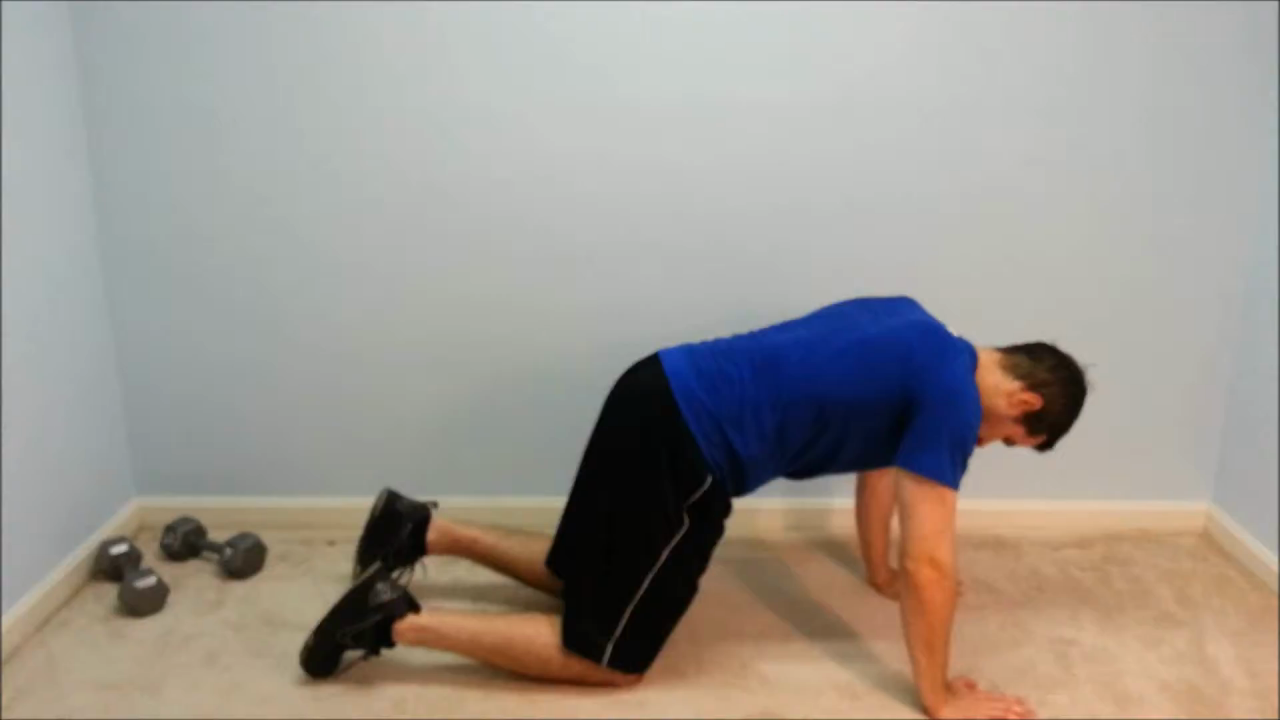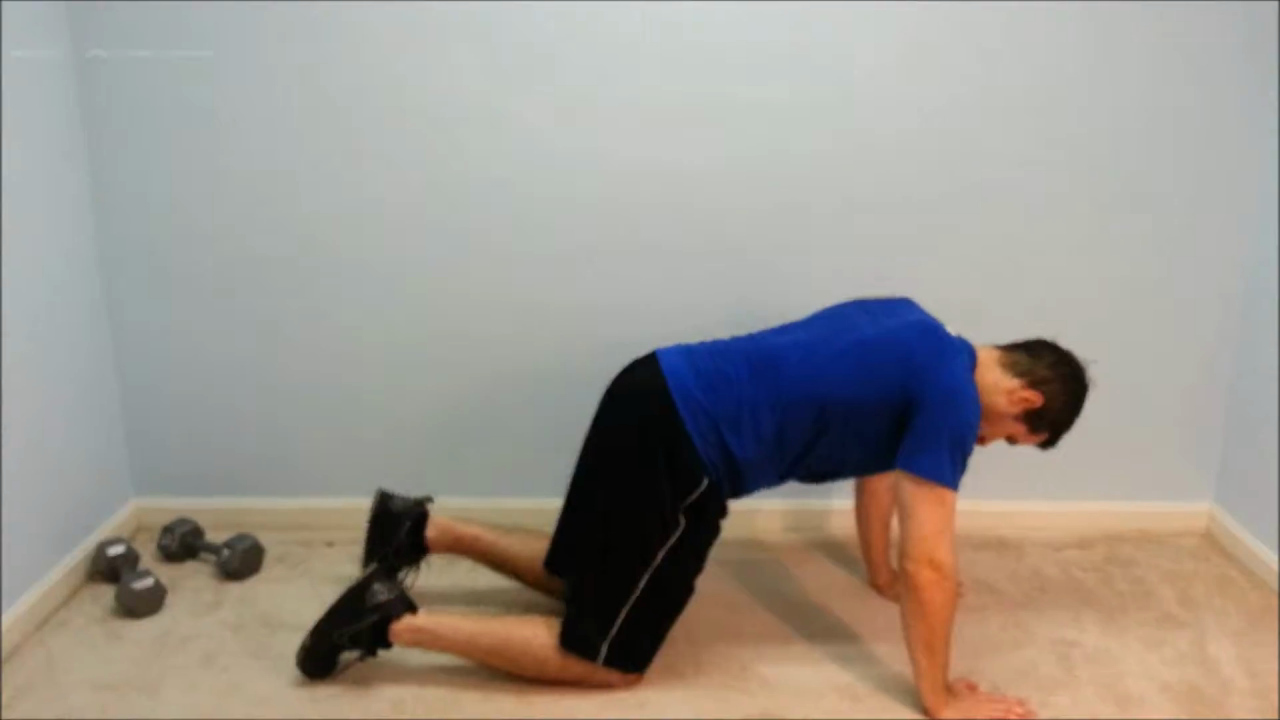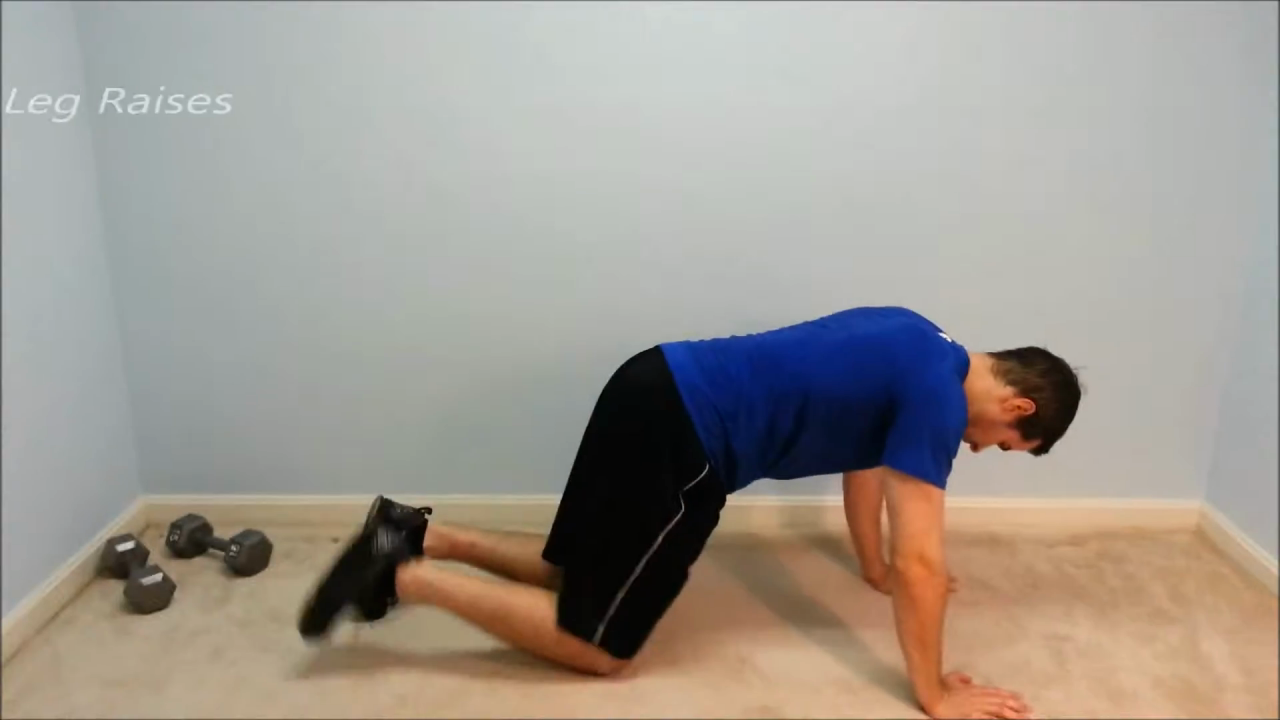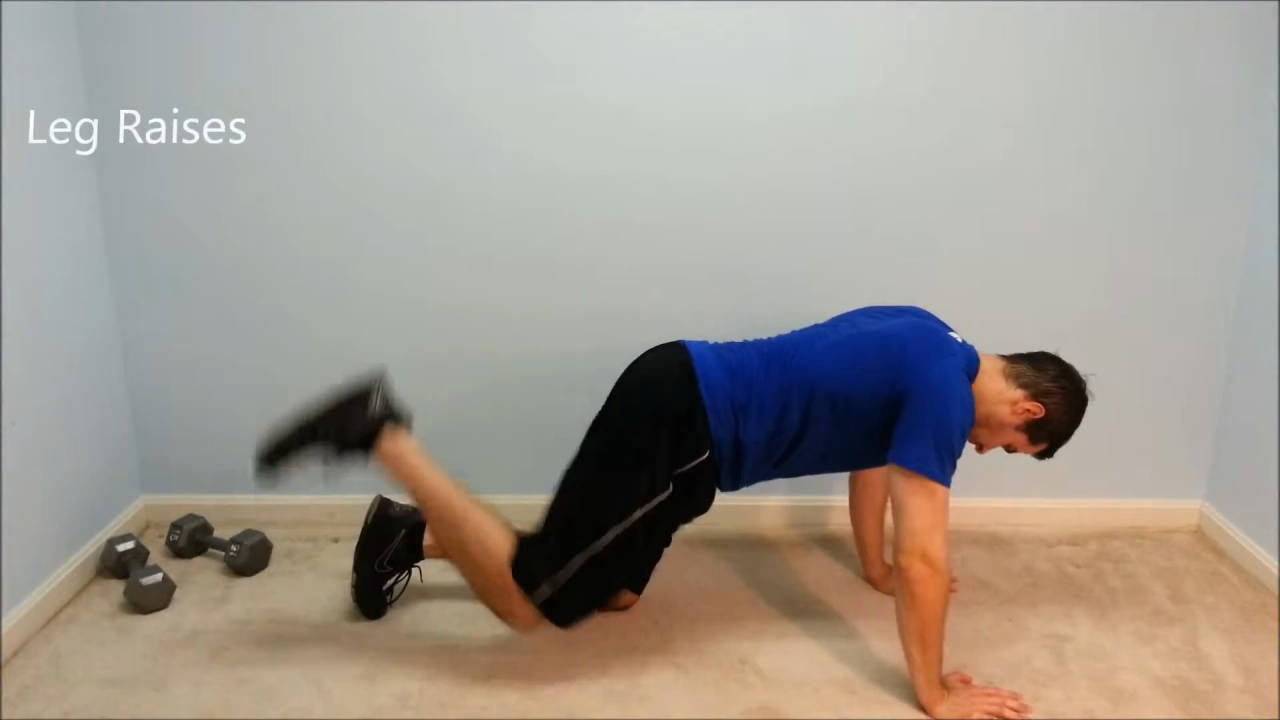
dt=0.2s
person 1, frame 1
left shoulder: (919, 338)
right shoulder: (951, 394)
left elbow: (877, 449)
right elbow: (930, 566)
left wrist: (877, 569)
left hip: (661, 399)
right hip: (679, 447)
left knee: (588, 575)
right knee: (607, 656)
left ankle: (427, 530)
right ankle: (402, 621)
person 1, frame 2
left shoulder: (921, 342)
right shoulder: (951, 395)
left elbow: (875, 454)
right elbow: (930, 568)
left wrist: (881, 571)
left hip: (658, 400)
right hip: (672, 447)
left knee: (589, 574)
left ankle: (425, 527)
right ankle: (399, 621)
person 1, frame 3
left shoulder: (917, 352)
right shoulder: (936, 396)
left elbow: (865, 449)
right elbow: (921, 562)
left wrist: (871, 566)
left hip: (664, 396)
right hip: (670, 432)
left knee: (591, 574)
right knee: (595, 645)
left ankle: (423, 536)
right ankle: (406, 571)
person 1, frame 4
left shoulder: (928, 350)
right shoulder: (945, 396)
left elbow: (869, 450)
right elbow: (923, 563)
left wrist: (873, 567)
left hip: (680, 400)
right hip: (676, 425)
left knee: (607, 588)
right knee: (525, 597)
left ankle: (415, 531)
right ankle: (384, 434)
